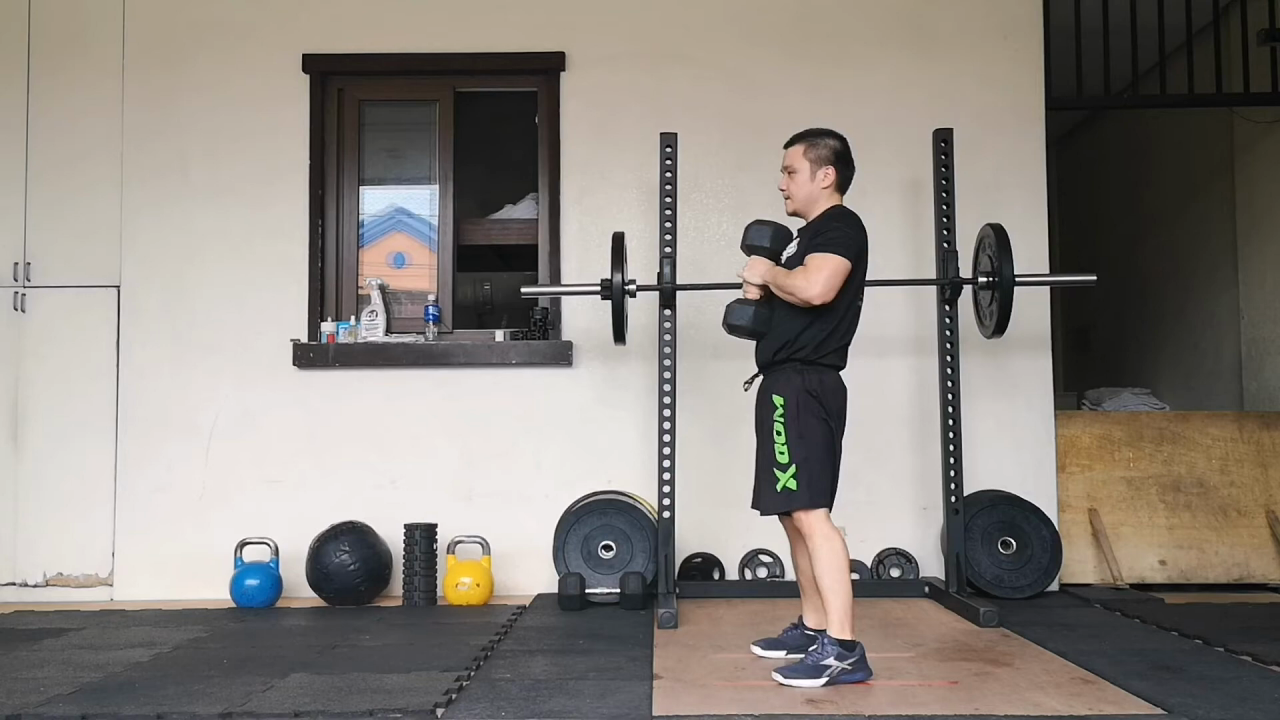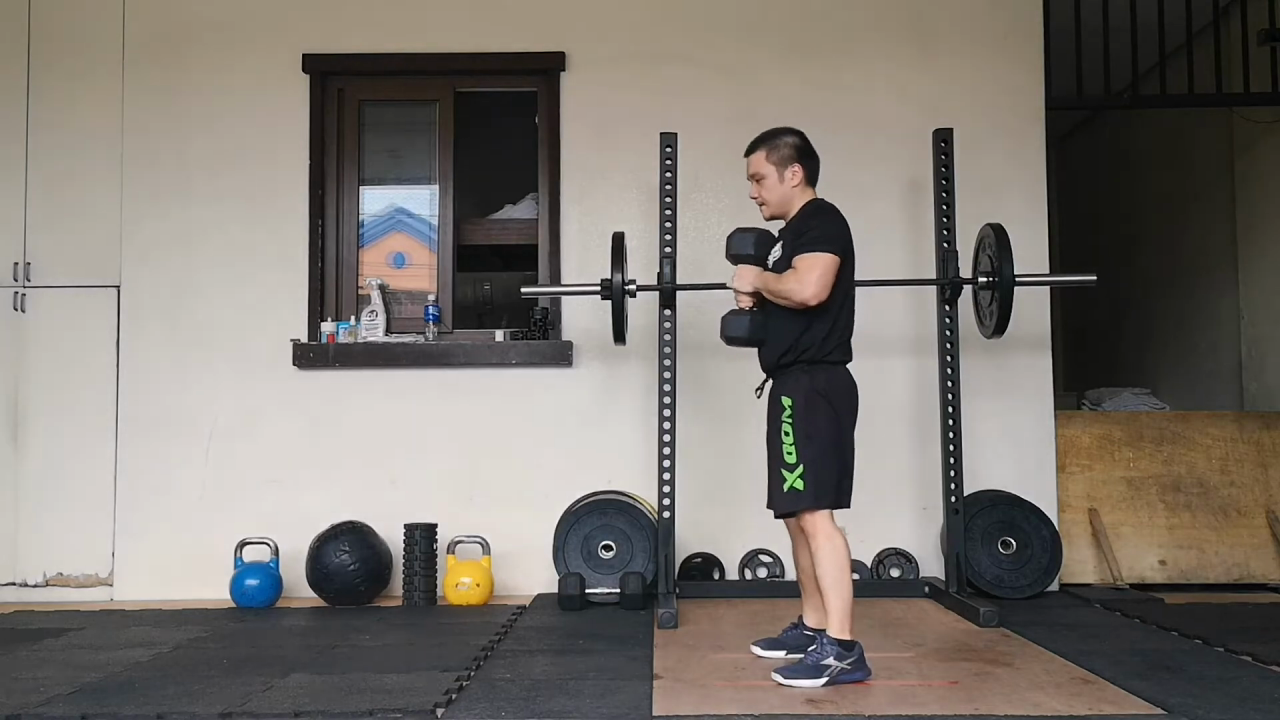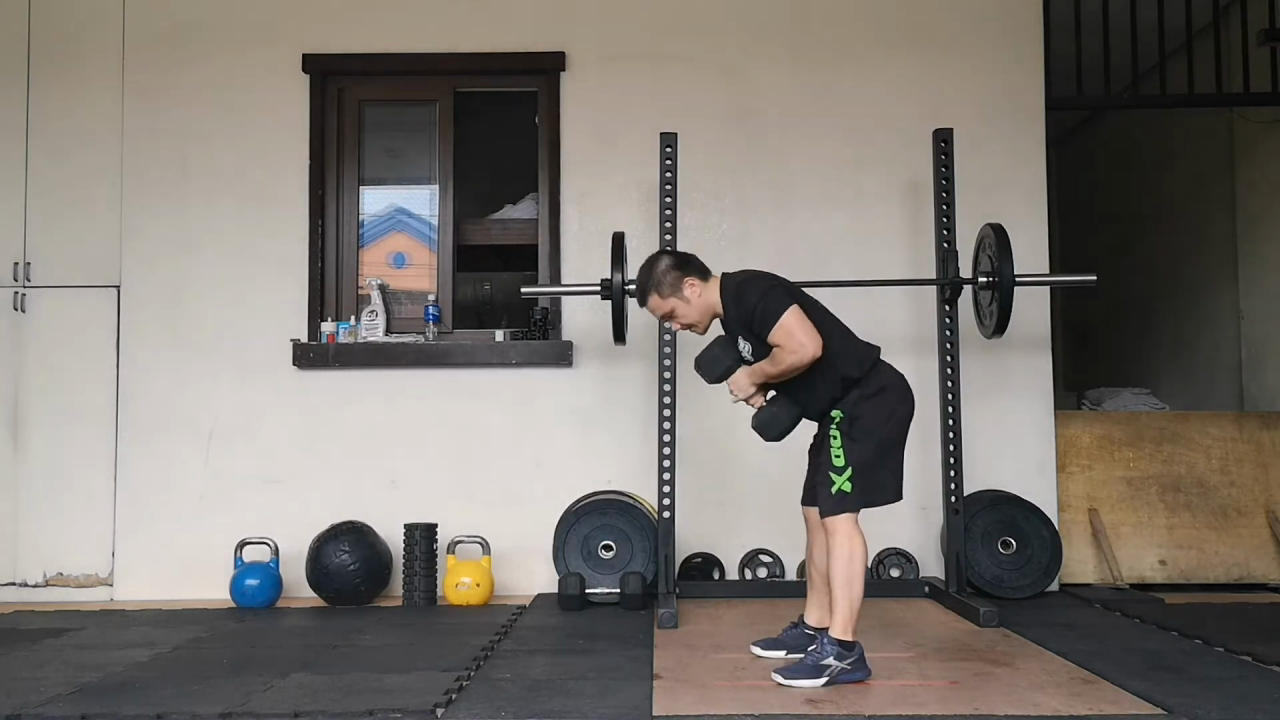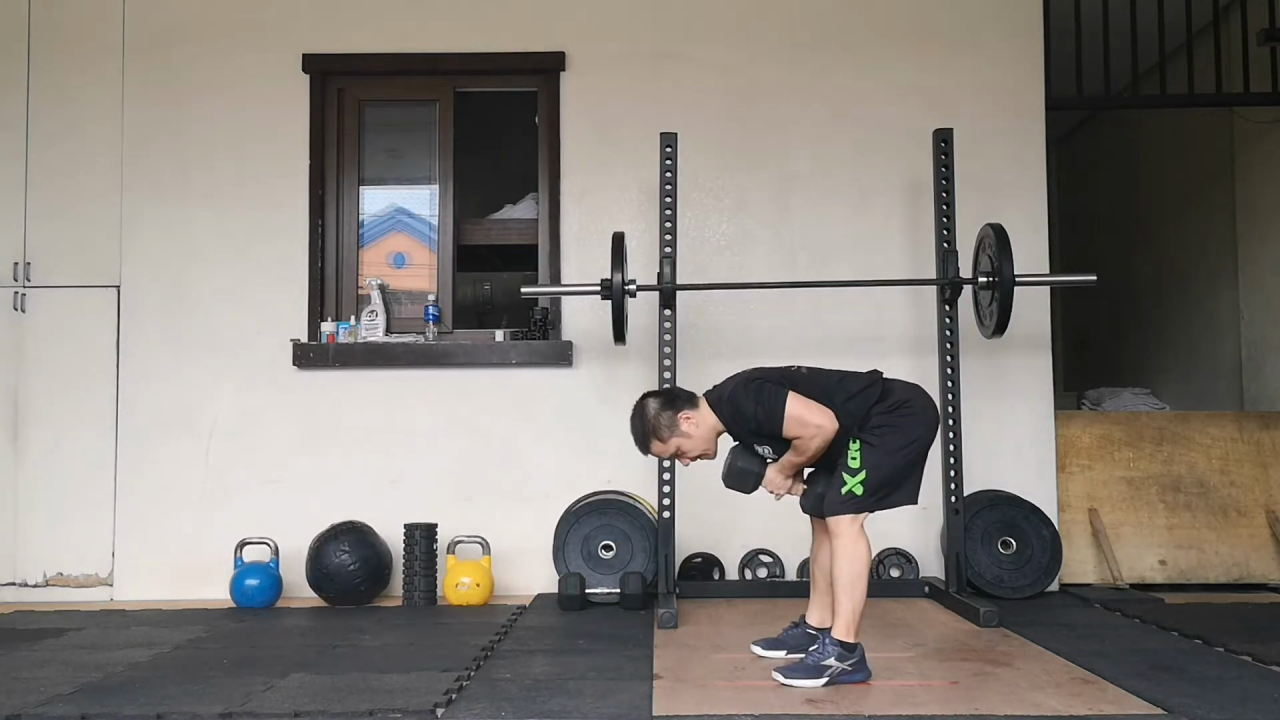
dt=1s
person 1, frame 1
left shoulder: (841, 226)
right shoulder: (811, 233)
left elbow: (815, 289)
left wrist: (766, 273)
right wrist: (761, 288)
left hip: (804, 386)
right hip: (784, 385)
left knee: (809, 513)
right knee: (793, 513)
left ankle: (843, 649)
right ankle: (813, 628)
person 1, frame 2
left shoulder: (820, 220)
right shoulder: (794, 231)
left elbow: (809, 289)
left wrist: (755, 278)
right wrist: (752, 294)
left hip: (813, 386)
right hip: (795, 388)
left knee: (814, 514)
right knee: (797, 514)
left ankle: (842, 649)
right ankle: (813, 628)
person 1, frame 3
left shoulder: (749, 292)
right shoulder: (733, 310)
left elbow: (805, 347)
left wrist: (753, 376)
right wrist: (757, 387)
left hip: (871, 400)
right hip: (849, 406)
left knee: (839, 514)
right knee: (817, 512)
left ankle: (843, 651)
right ankle: (813, 629)
person 1, frame 4
left shoulder: (742, 401)
right shoulder: (732, 409)
left elbow: (821, 425)
right elbow: (797, 434)
left wrist: (783, 471)
right wrist: (793, 477)
left hip: (899, 416)
right hip: (880, 420)
left knee: (843, 518)
right knee: (825, 516)
left ankle: (843, 653)
right ankle: (815, 629)
